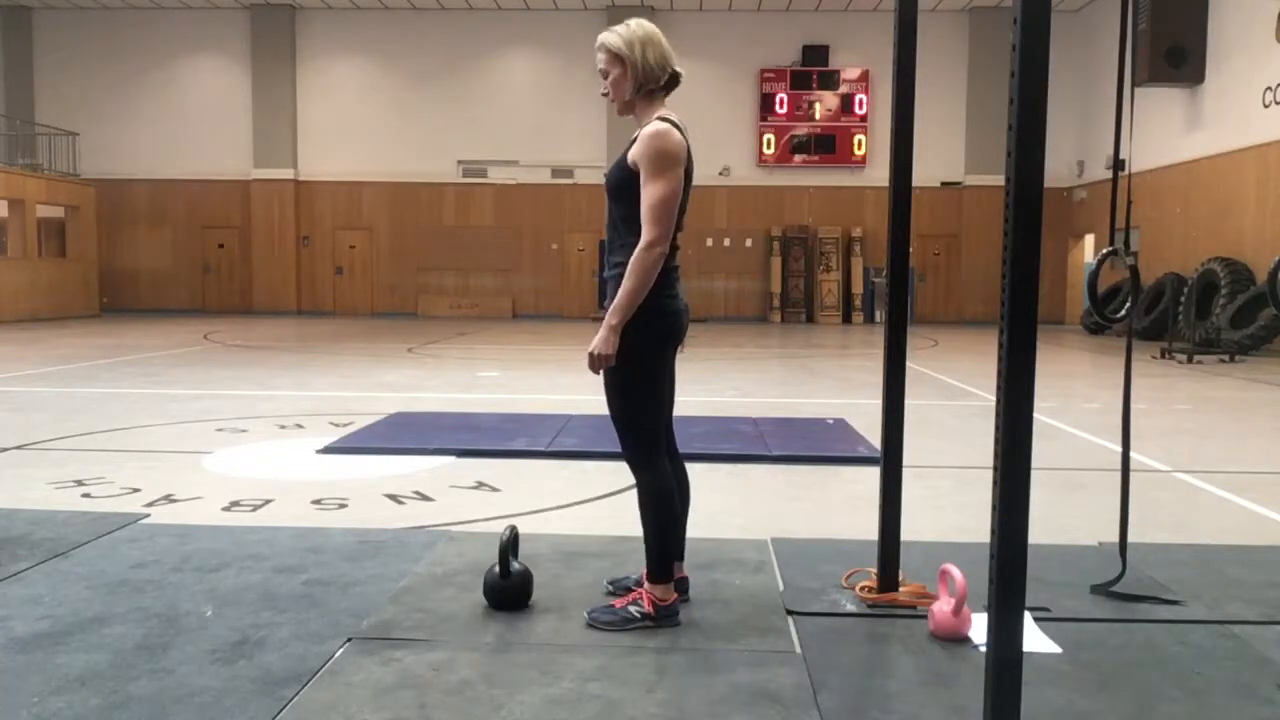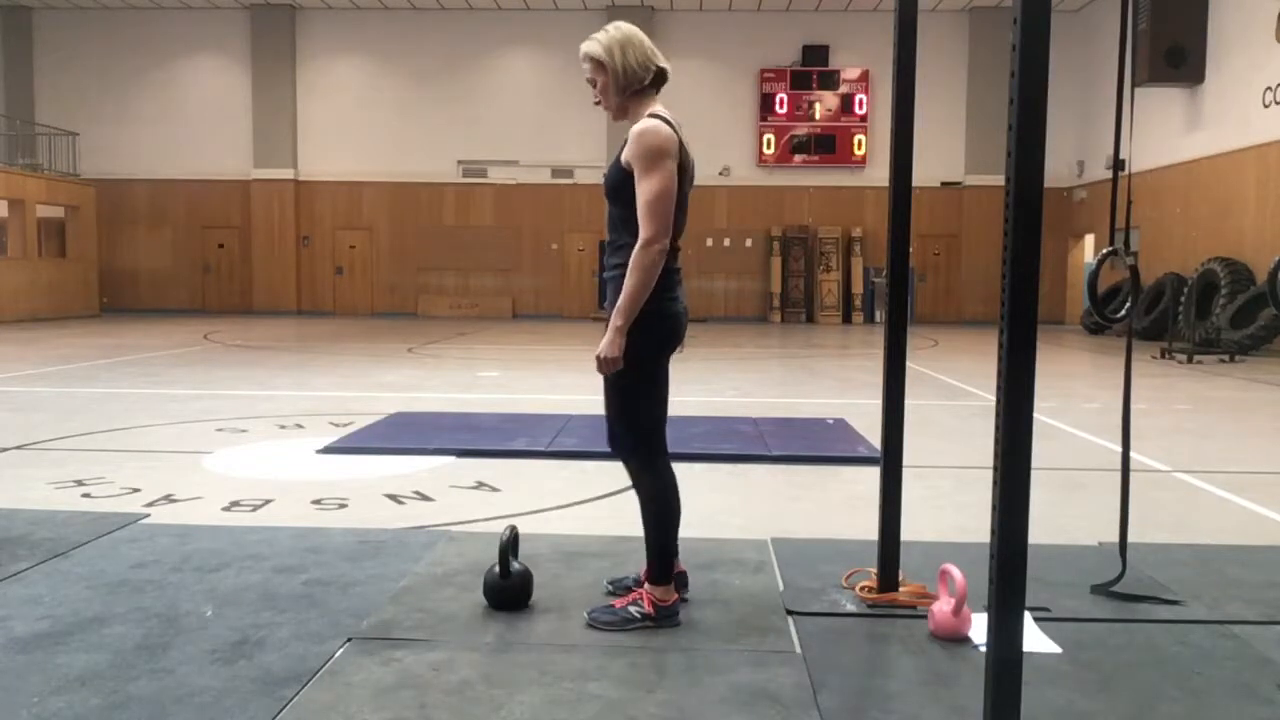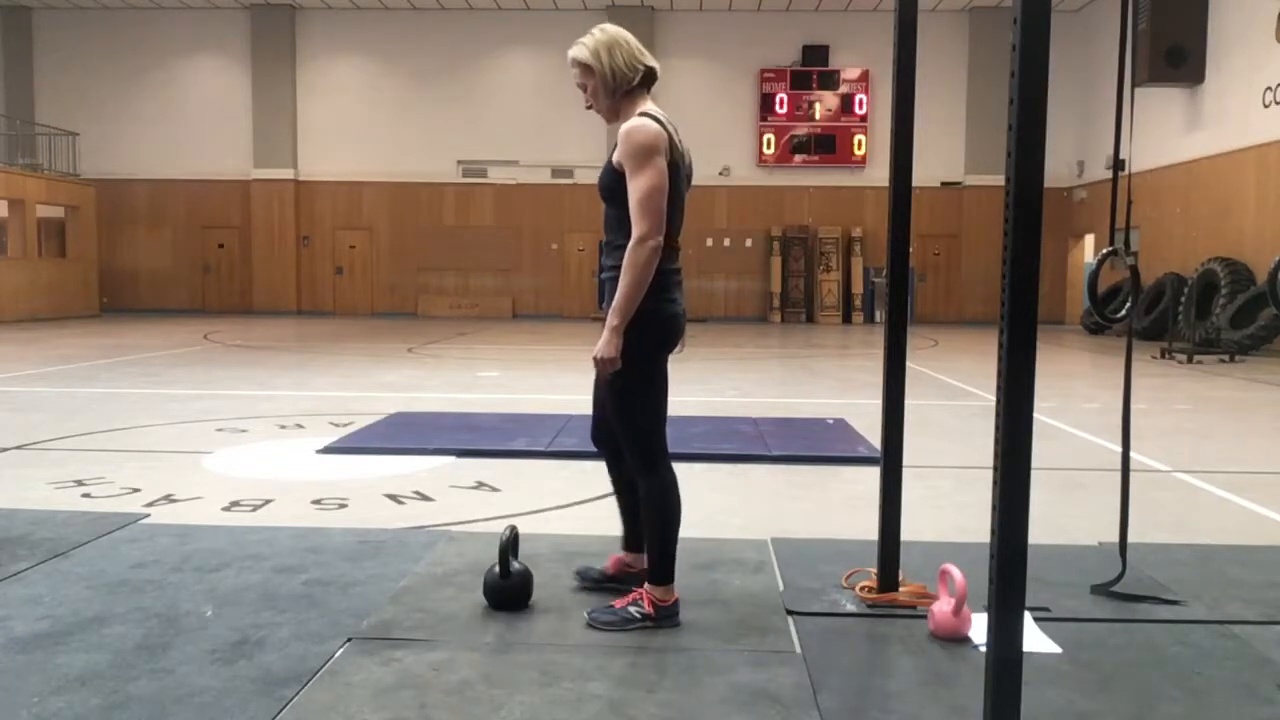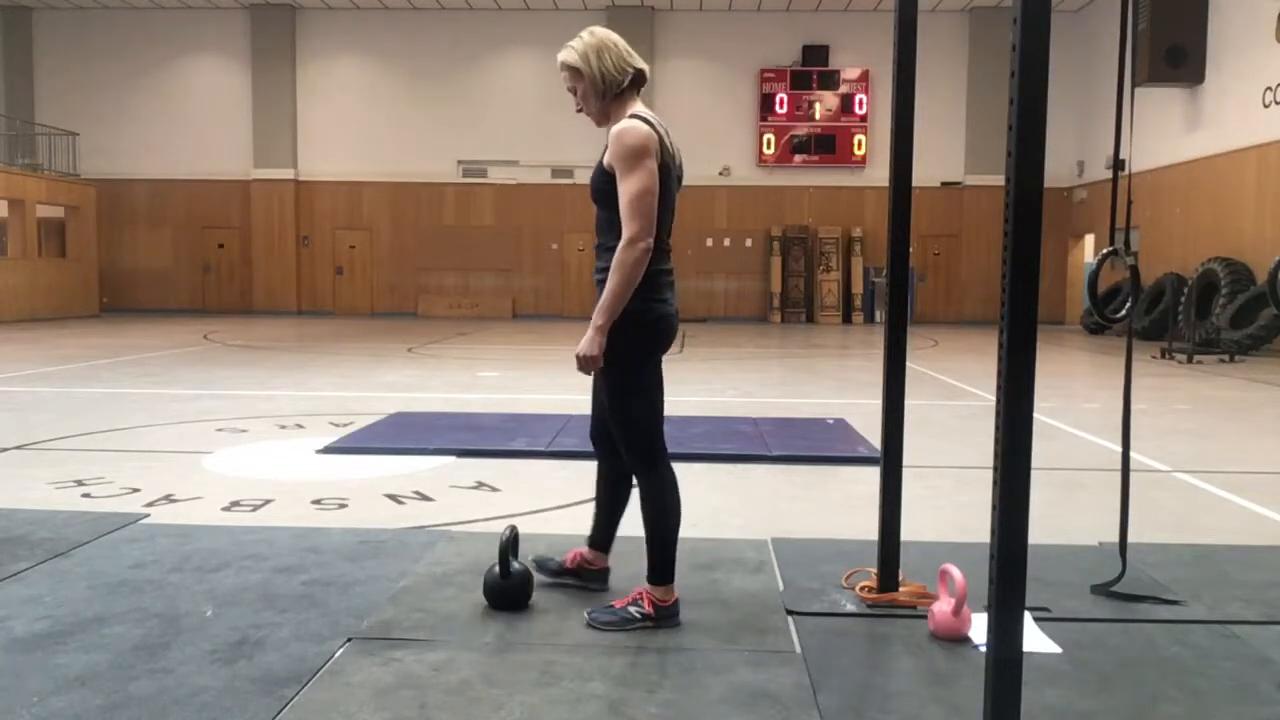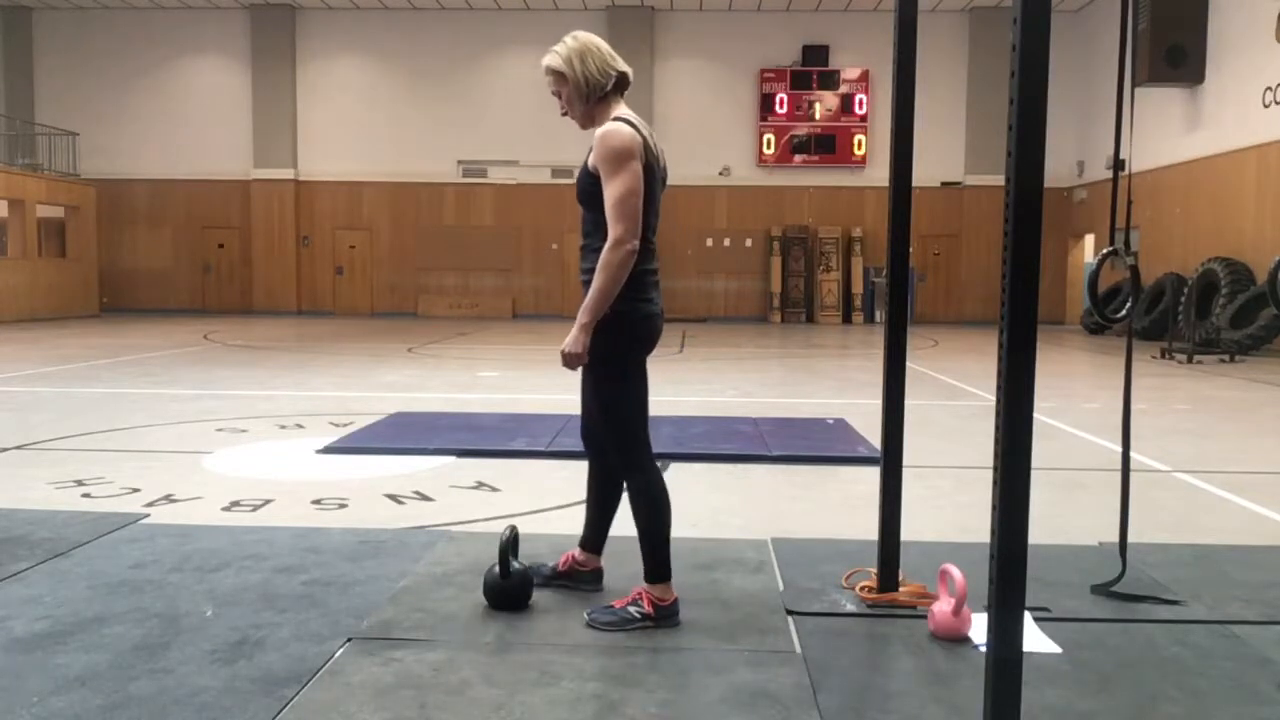
dt=0.2s
person 1, frame 1
left shoulder: (658, 135)
right shoulder: (656, 133)
left elbow: (653, 243)
left wrist: (611, 326)
left hip: (643, 315)
right hip: (653, 310)
left knee: (645, 453)
right knee: (658, 448)
left ankle: (659, 596)
right ankle: (670, 571)
person 1, frame 2
left shoulder: (649, 132)
right shoulder: (658, 131)
left elbow: (653, 242)
left wrist: (617, 328)
left hip: (644, 314)
right hip: (651, 309)
left knee: (642, 451)
right knee: (634, 444)
left ankle: (660, 594)
right ankle: (668, 566)
person 1, frame 3
left shoulder: (638, 130)
right shoulder: (654, 129)
left elbow: (646, 240)
left wrist: (613, 328)
left hip: (643, 313)
right hip: (647, 309)
left knee: (644, 451)
right knee: (609, 437)
left ankle: (658, 595)
right ankle: (634, 559)
person 1, frame 4
left shoulder: (629, 133)
right shoulder: (647, 130)
left elbow: (637, 241)
left wrist: (598, 327)
left hip: (634, 315)
right hip: (639, 310)
left knee: (643, 453)
right knee: (609, 440)
left ankle: (660, 596)
right ankle: (594, 557)
person 1, frame 5
left shoulder: (614, 134)
right shoulder: (630, 132)
left elbow: (622, 242)
left wrist: (584, 325)
left hip: (621, 314)
right hip: (628, 308)
left knee: (629, 451)
right knee: (601, 440)
left ankle: (659, 594)
right ankle: (586, 558)
